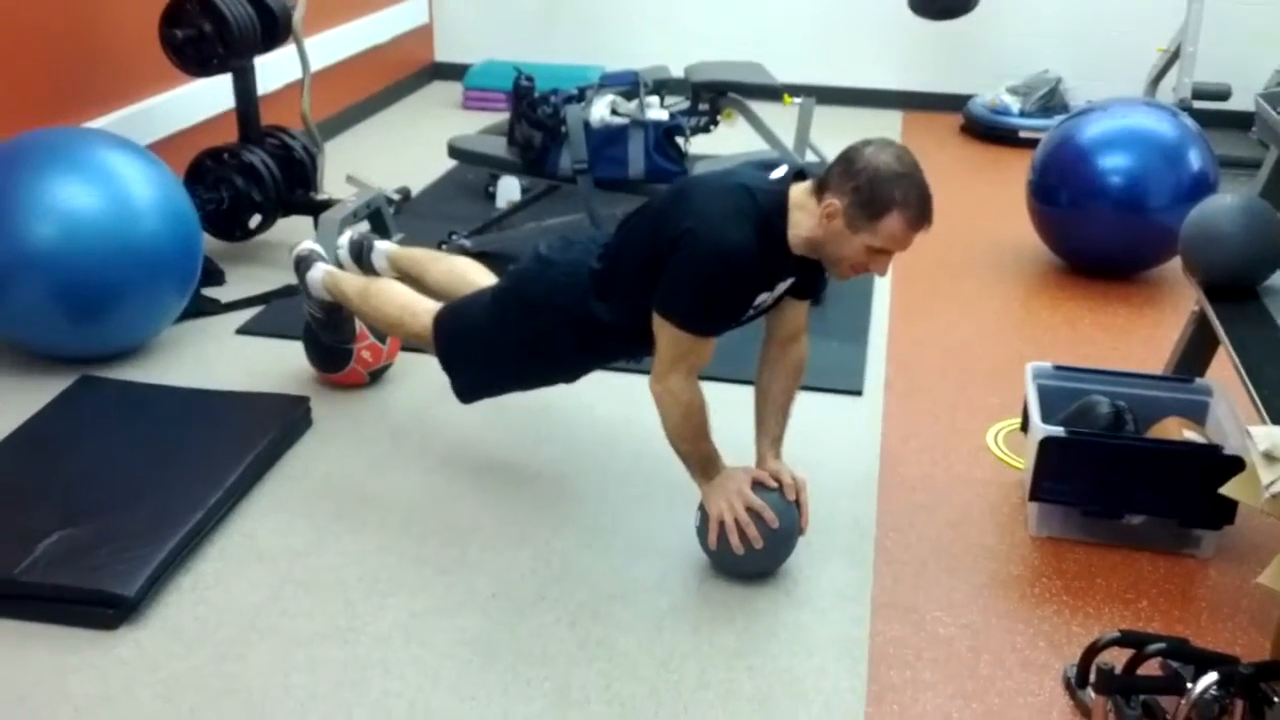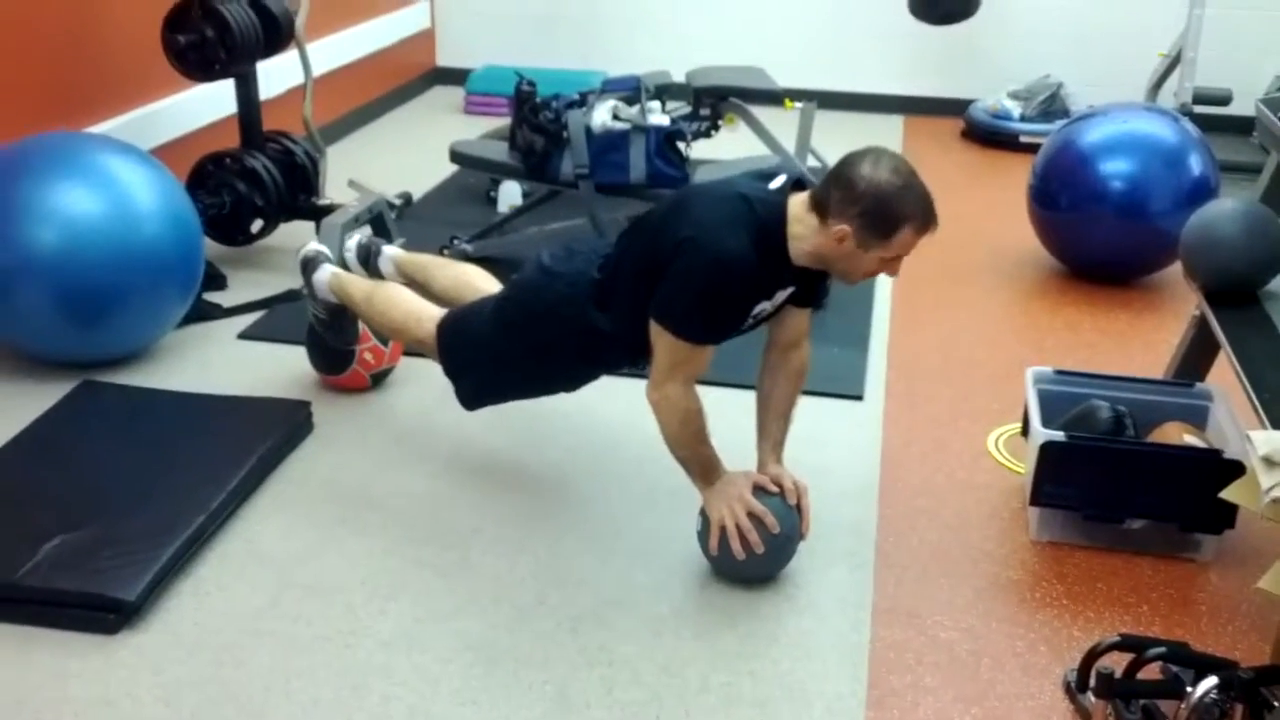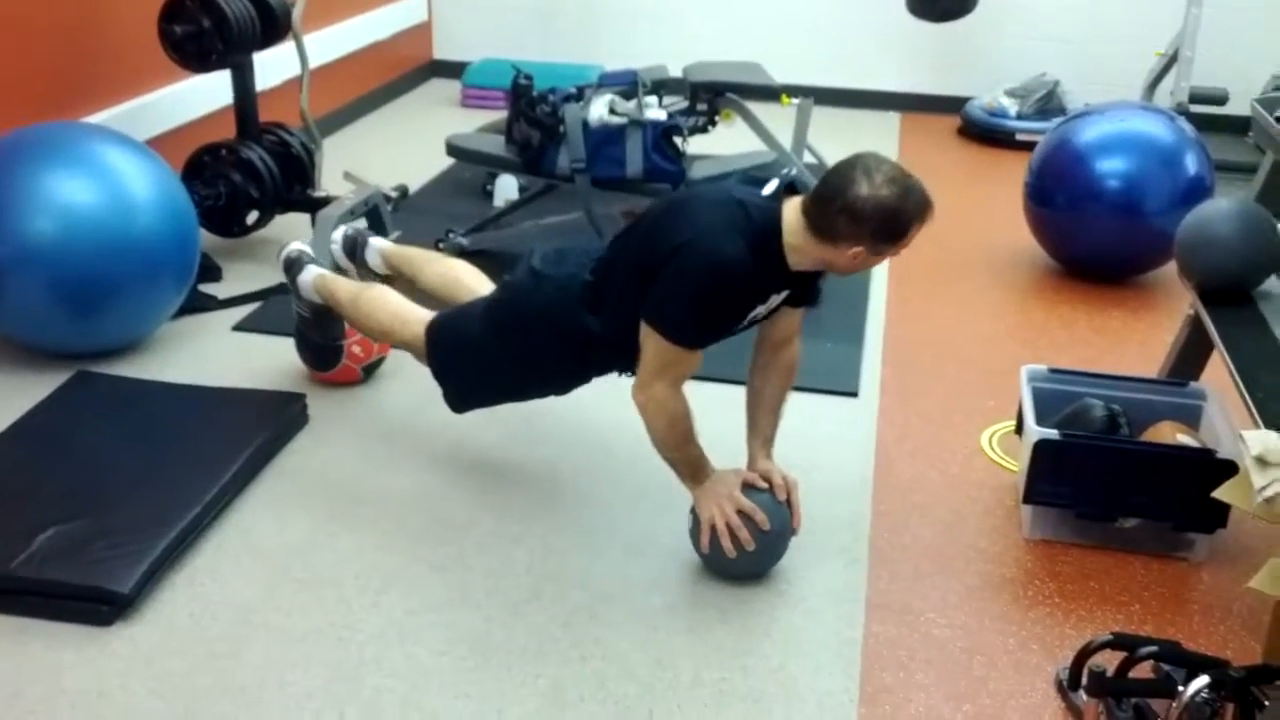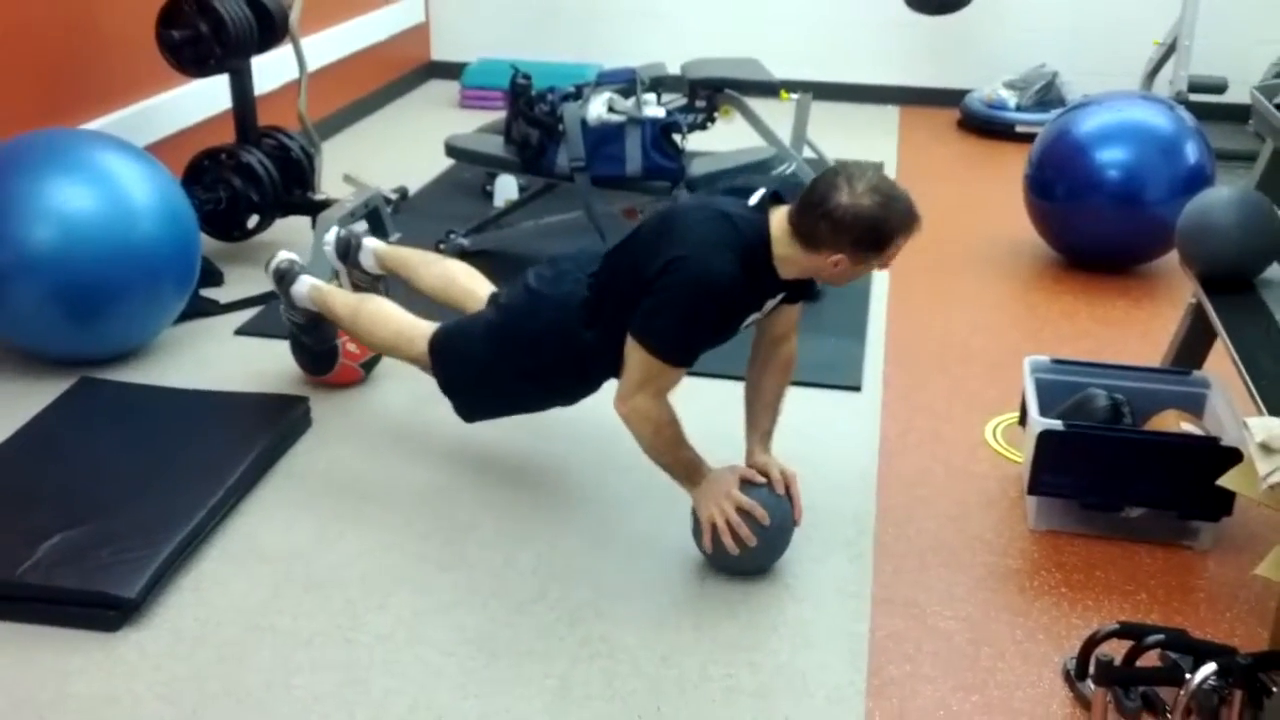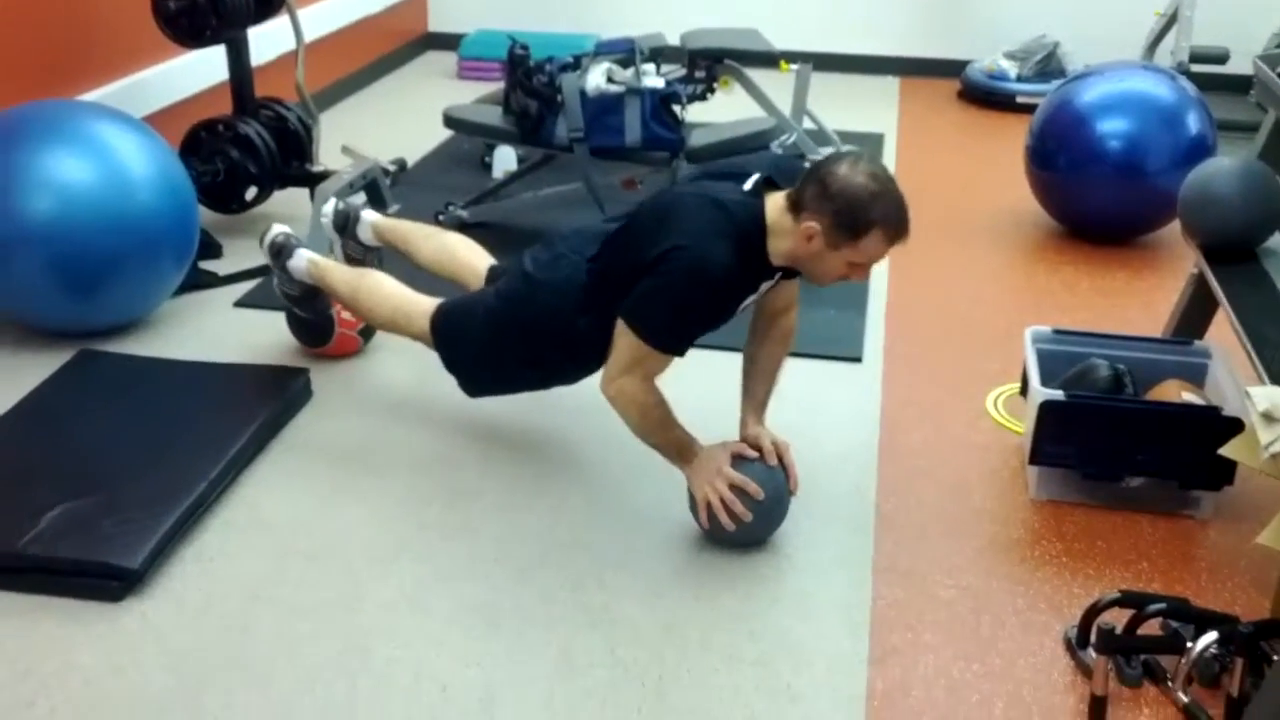
dt=0.5s
person 1, frame 1
left shoulder: (809, 220)
right shoulder: (722, 241)
left elbow: (787, 344)
right elbow: (672, 379)
left wrist: (770, 455)
right wrist: (713, 480)
left hip: (611, 291)
right hip: (562, 308)
left knee: (481, 296)
right knee: (440, 329)
left ankle: (377, 253)
right ankle: (323, 278)
person 1, frame 2
left shoulder: (809, 227)
right shoulder: (719, 251)
left elbow: (788, 349)
right elbow: (669, 386)
left wrist: (771, 460)
right wrist: (714, 484)
left hip: (612, 296)
right hip: (563, 318)
left knee: (489, 302)
right knee: (438, 333)
left ankle: (383, 258)
right ankle: (331, 279)
person 1, frame 3
left shoulder: (802, 226)
right shoulder: (716, 256)
left elbow: (778, 346)
right elbow: (656, 388)
left wrist: (761, 456)
right wrist: (703, 483)
left hip: (601, 296)
right hip: (553, 322)
left knee: (481, 298)
right knee: (428, 336)
left ankle: (372, 251)
right ankle: (313, 280)
person 1, frame 4
left shoulder: (797, 224)
right shoulder: (706, 272)
left elbow: (775, 341)
right elbow: (638, 399)
left wrist: (760, 450)
right wrist: (701, 484)
left hip: (594, 292)
right hip: (551, 338)
left knee: (485, 302)
right knee: (427, 345)
left ankle: (365, 251)
right ankle: (305, 288)
person 1, frame 5
left shoulder: (792, 196)
right shoulder: (700, 260)
left elbow: (775, 314)
right elbow: (625, 381)
left wrist: (754, 422)
right wrist: (694, 461)
left hip: (595, 265)
right hip: (551, 319)
left knee: (483, 274)
right knee: (428, 319)
left ankle: (365, 225)
right ankle: (302, 261)
